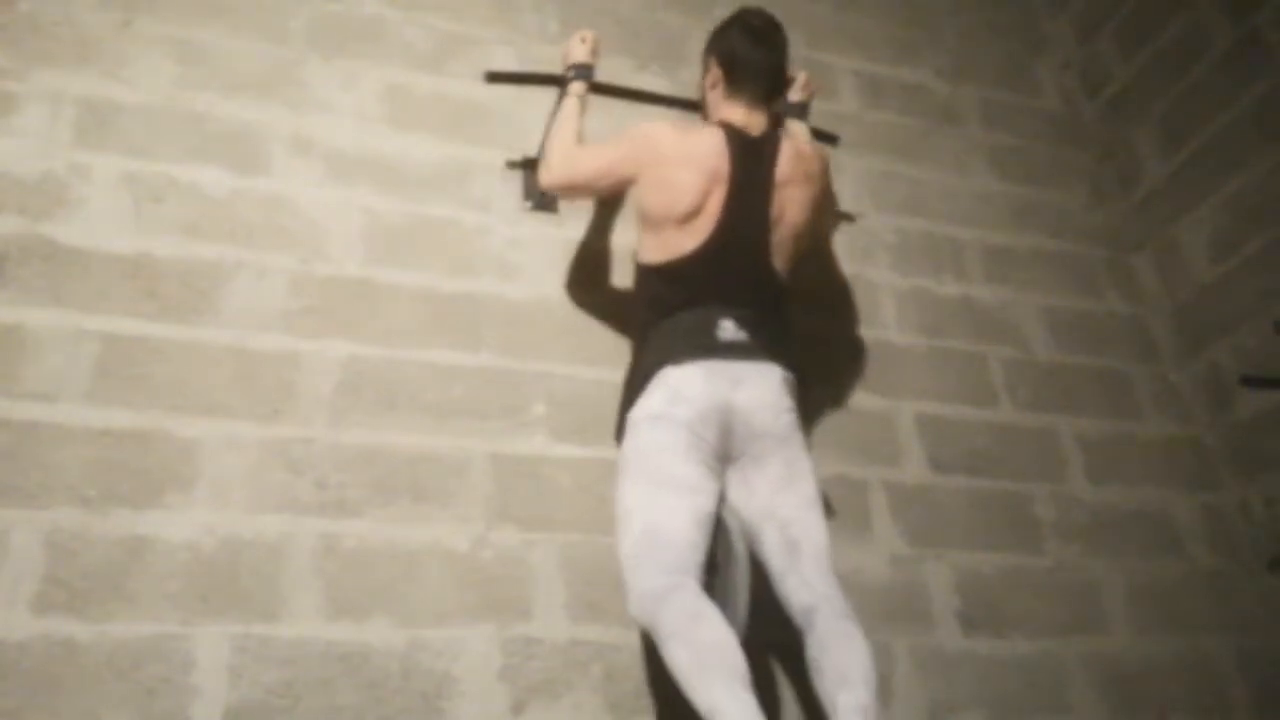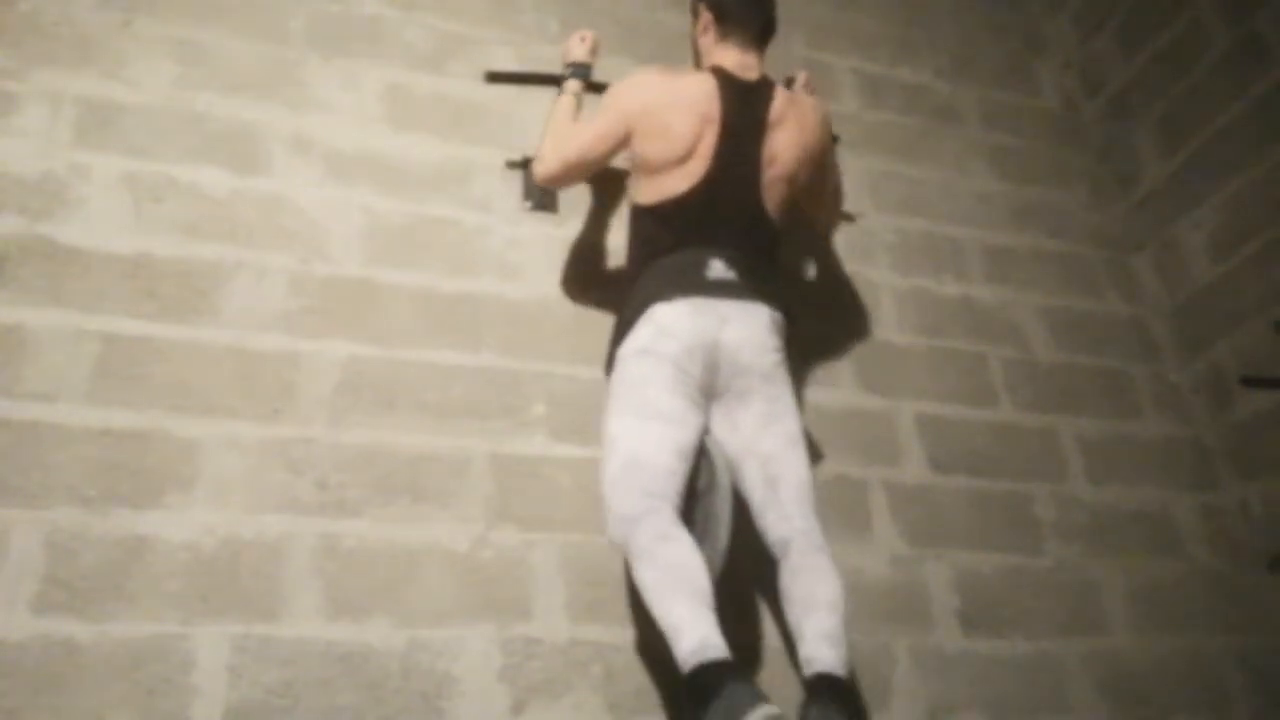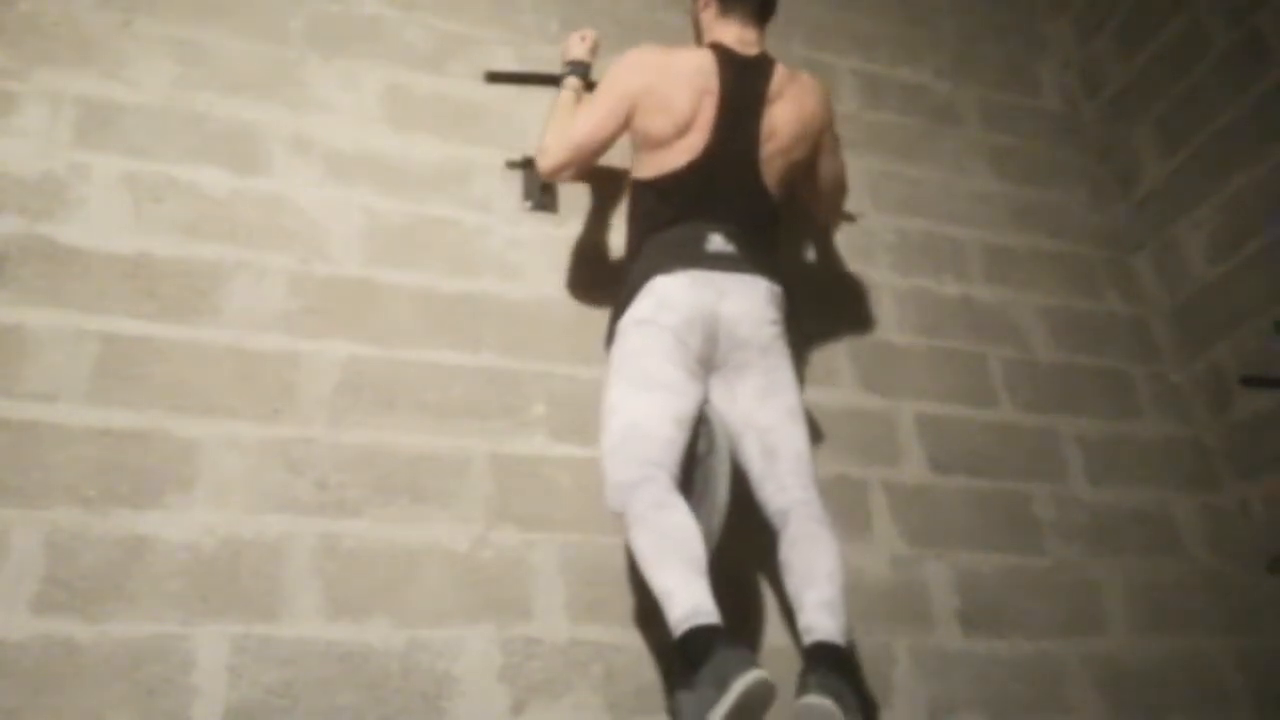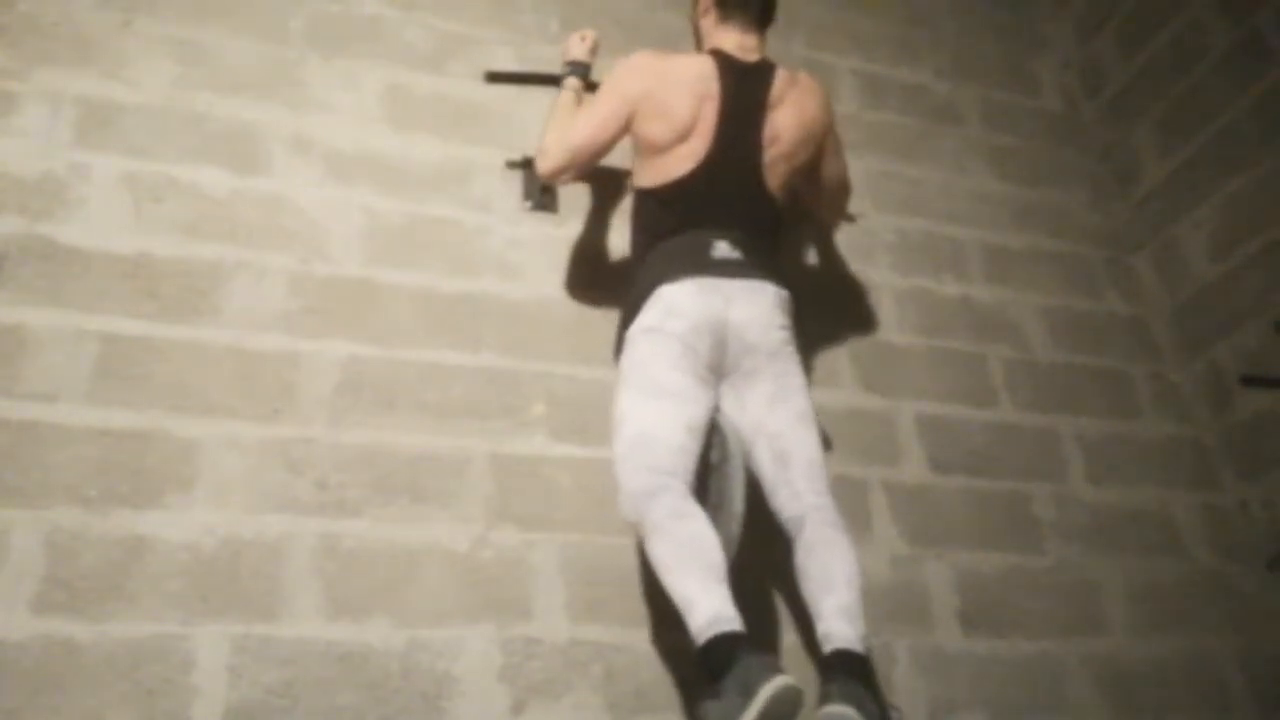
dt=0.3s
person 1, frame 1
left shoulder: (665, 146)
right shoulder: (805, 166)
left elbow: (555, 172)
left wrist: (577, 80)
right wrist: (795, 119)
left hip: (678, 386)
right hip: (765, 386)
left knee: (663, 581)
right knee: (817, 590)
person 1, frame 2
left shoulder: (652, 92)
right shoulder: (805, 116)
left elbow: (549, 167)
right elbow: (825, 213)
left wrist: (574, 76)
left hip: (669, 323)
right hip: (754, 325)
left knee: (642, 508)
right knee: (794, 520)
person 1, frame 3
left shoulder: (650, 67)
right shoulder: (806, 95)
left elbow: (554, 160)
right elbow: (829, 204)
left wrist: (574, 72)
left hip: (669, 297)
right hip: (754, 301)
left knee: (641, 477)
right knee: (794, 493)
left ankle: (710, 649)
person 1, frame 4
left shoulder: (651, 73)
right shoulder: (806, 98)
left elbow: (553, 162)
right elbow: (833, 203)
left wrist: (574, 74)
left hip: (675, 305)
right hip: (760, 306)
left knee: (654, 485)
right knee: (808, 500)
left ankle: (733, 655)
